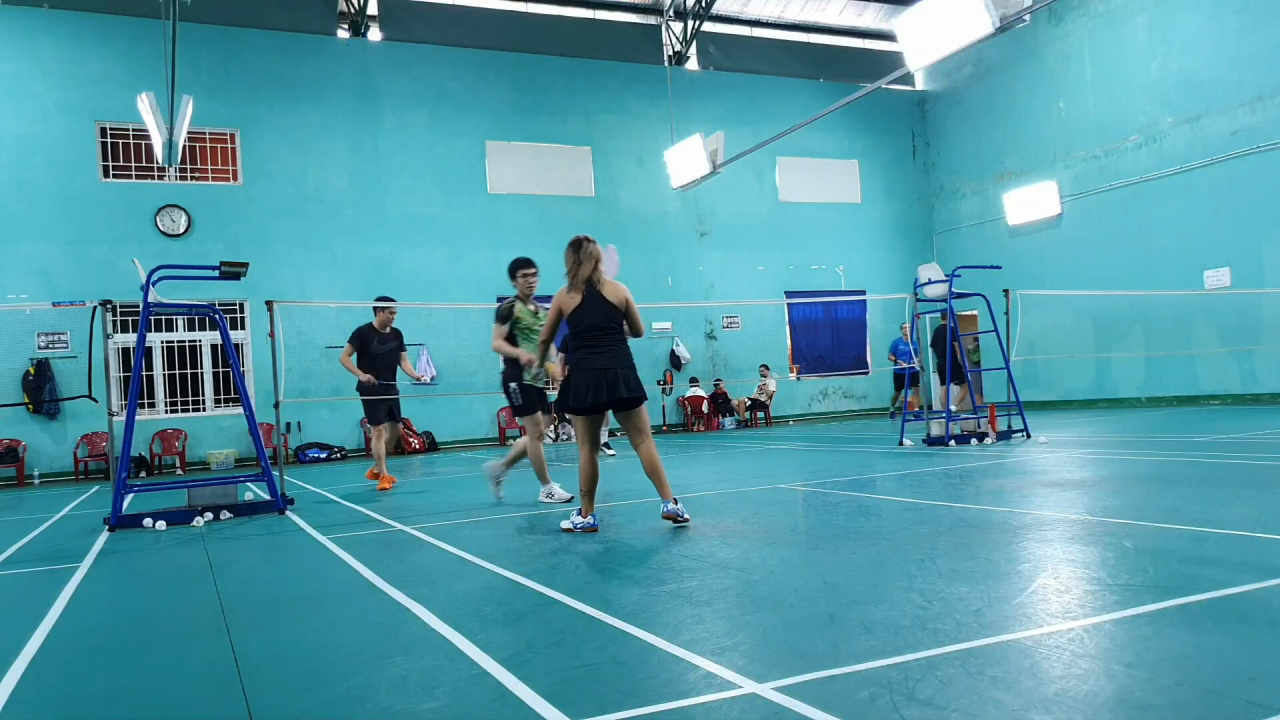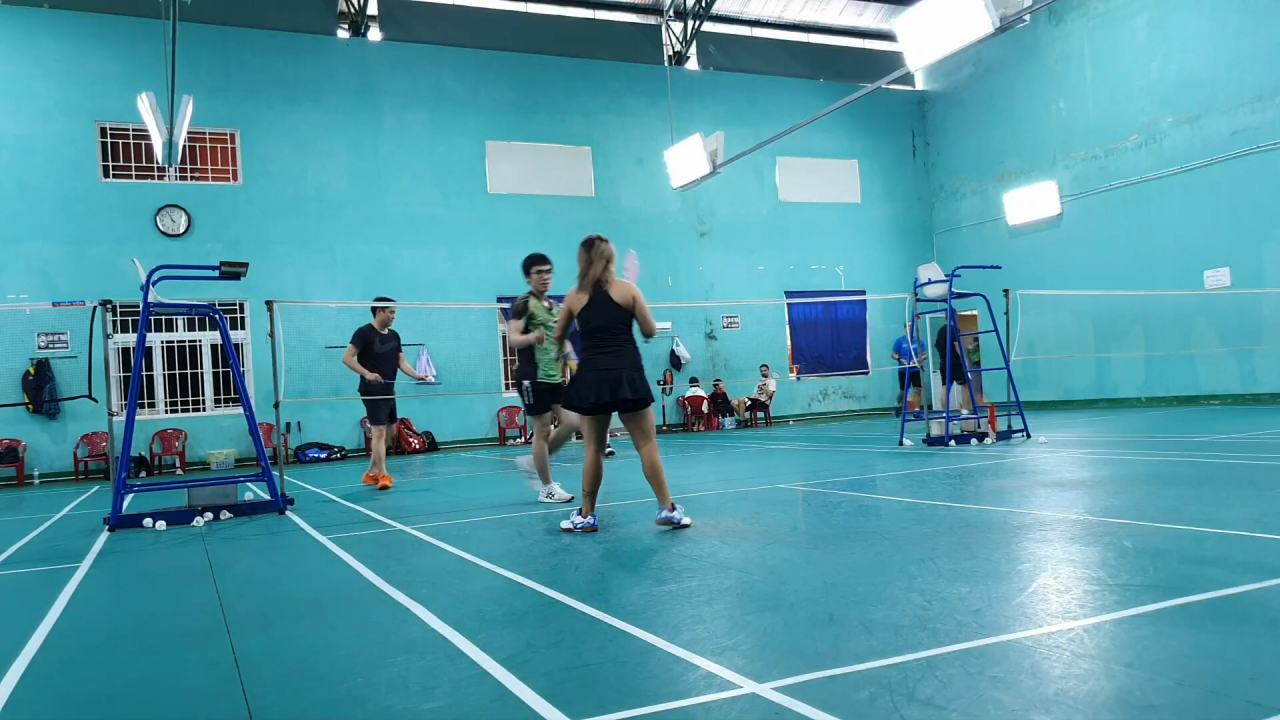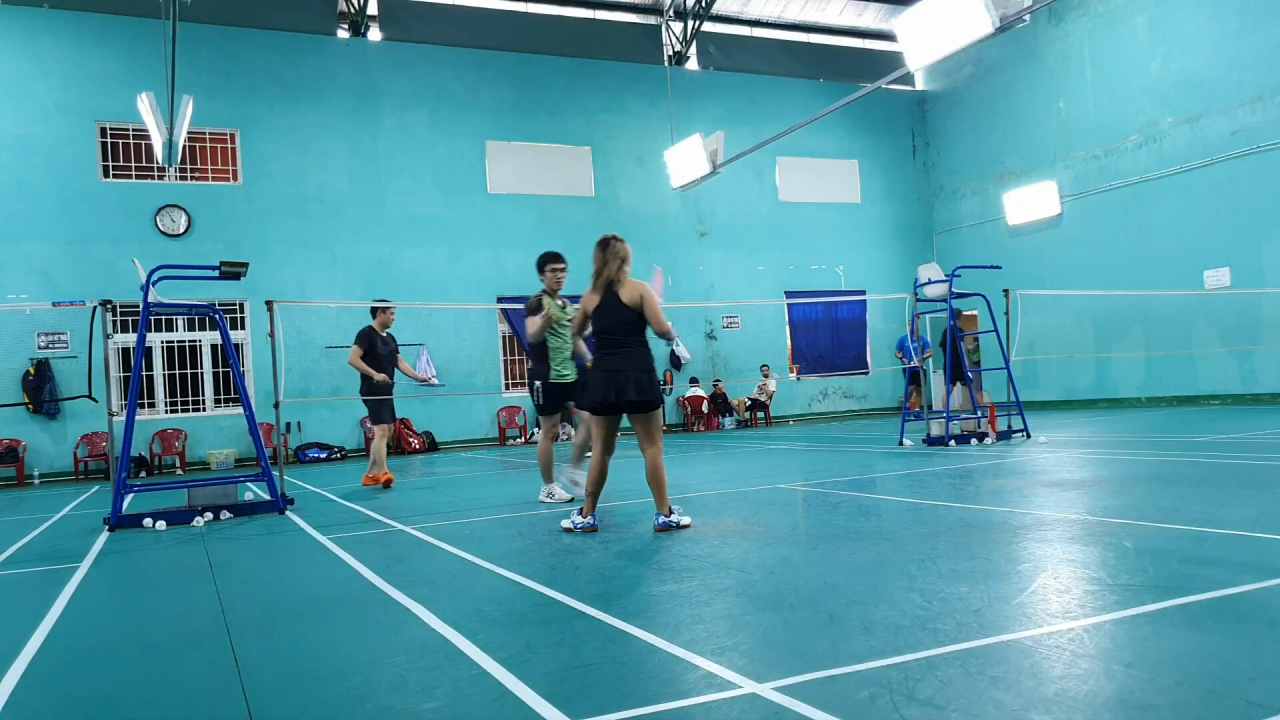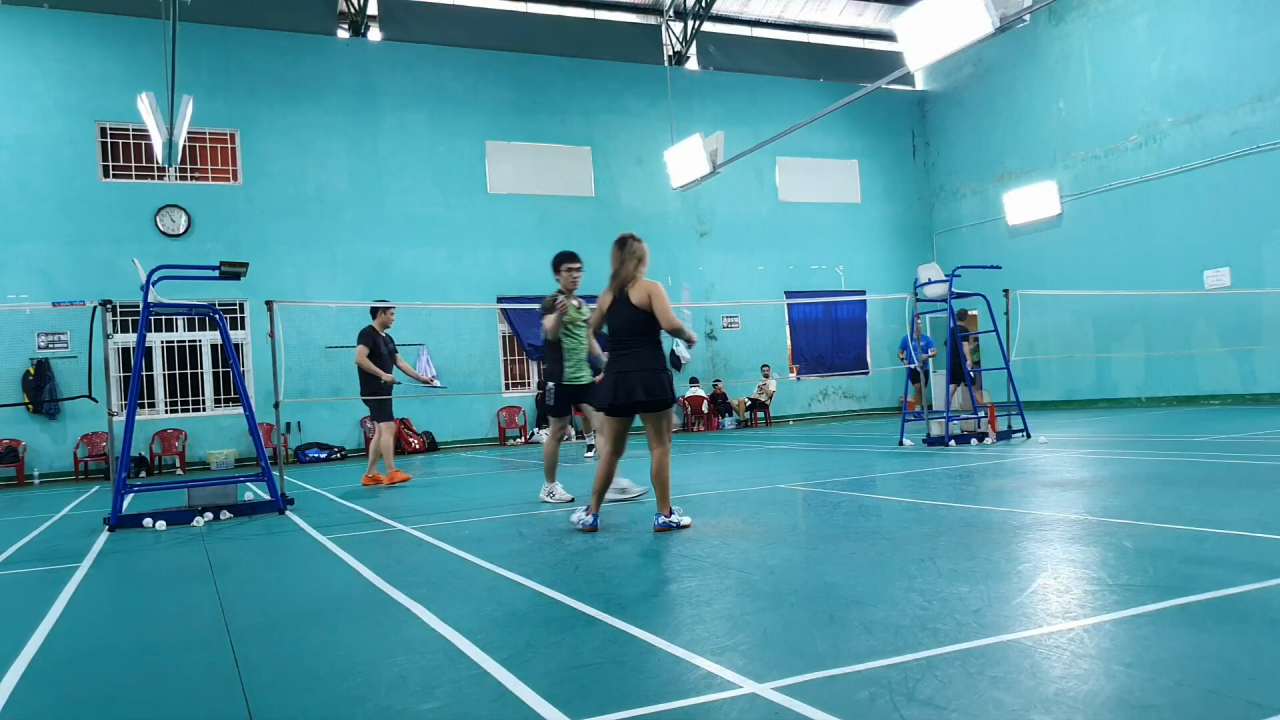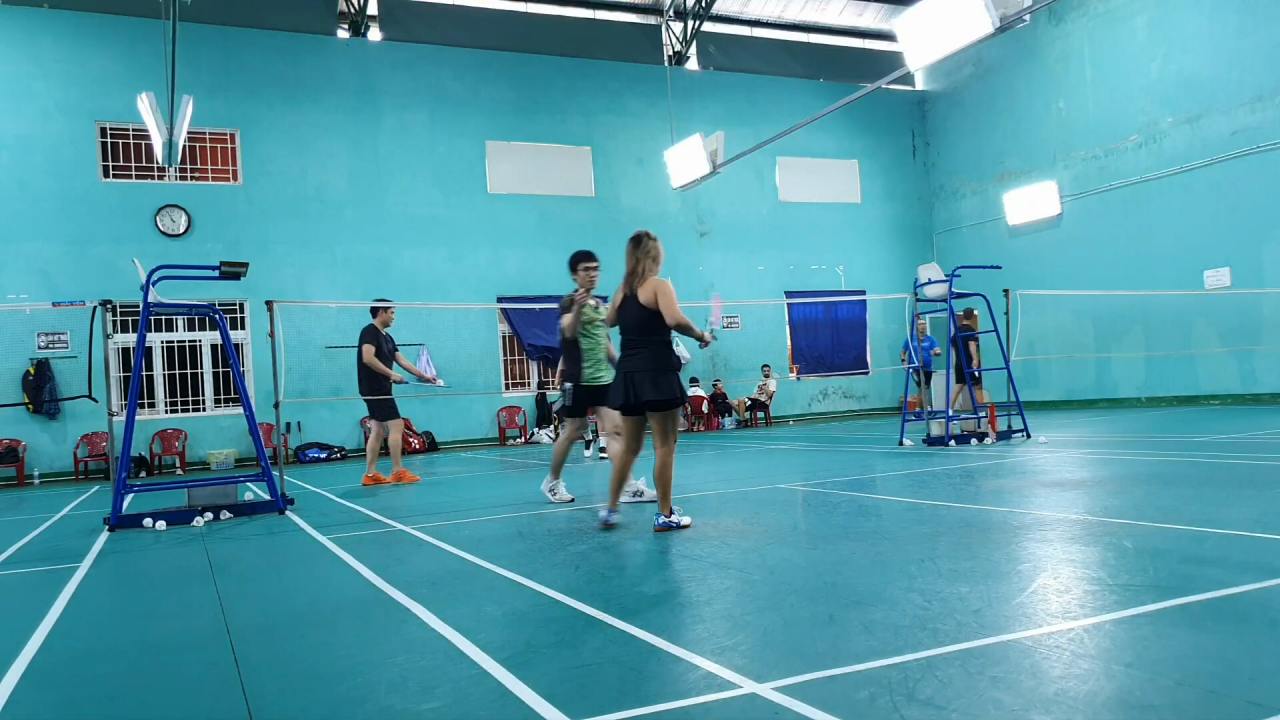
dt=0.1s
person 1, frame 1
left shoulder: (564, 296)
right shoulder: (618, 289)
left elbow: (545, 339)
right elbow: (638, 331)
left hip: (584, 377)
right hip: (621, 373)
left knee: (588, 449)
right knee: (643, 441)
left ankle: (586, 516)
right ankle: (669, 502)
person 1, frame 2
left shoulder: (576, 296)
right shoulder: (627, 289)
left elbow: (558, 337)
right elbow: (648, 330)
right wrist: (626, 325)
left hip: (592, 378)
right hip: (628, 374)
left knee: (594, 449)
right knee: (647, 445)
left ankle: (586, 515)
right ankle: (667, 509)
person 1, frame 3
left shoulder: (591, 296)
right shoulder: (639, 289)
left elbow: (577, 332)
right elbow: (662, 329)
right wrist: (671, 335)
left hip: (604, 378)
right hip: (638, 375)
left knee: (602, 449)
right knee: (652, 447)
left ankle: (587, 515)
right ankle: (665, 513)
person 1, frame 4
left shoulder: (608, 294)
right shoulder: (651, 287)
left elbow: (593, 326)
right elbow: (671, 324)
right wrist: (689, 337)
left hip: (616, 377)
right hip: (650, 375)
left knee: (611, 449)
right knee: (660, 446)
left ankle: (591, 512)
right ankle: (665, 514)
person 1, frame 5
left shoulder: (622, 291)
right shoulder: (660, 285)
left elbow: (610, 321)
right elbow: (674, 319)
right wrist: (701, 336)
left hip: (629, 375)
right hip: (657, 374)
left knee: (628, 446)
right knee: (664, 446)
left ankle: (611, 508)
right ankle: (665, 514)
person 2, frame 1
left shoulder: (542, 311)
right shoulder: (508, 308)
right elbow: (497, 343)
right wrist: (519, 353)
left hip: (536, 381)
right hip: (518, 380)
left knee: (533, 435)
right knee: (537, 431)
left ankle: (500, 468)
right ankle: (547, 488)
person 2, frame 2
left shoulder: (555, 307)
right shoulder: (523, 304)
right elbow: (514, 339)
right wrist: (531, 337)
left hip: (555, 377)
right hip: (532, 378)
left knee: (572, 423)
right knee: (543, 431)
left ankle: (531, 462)
right ankle: (547, 486)
person 2, frame 3
left shoulder: (568, 306)
right shoulder: (536, 302)
right elbow: (532, 336)
left wrist: (588, 357)
right wrist: (544, 321)
left hip: (570, 376)
right hip: (545, 378)
left knee: (592, 419)
right knee: (550, 431)
left ankle: (574, 468)
right ankle: (548, 486)
person 2, frame 4
left shoulder: (585, 305)
right shoulder: (553, 302)
right elbow: (550, 333)
left wrist: (605, 361)
right wrist: (559, 312)
left hip: (585, 378)
right hip: (560, 379)
left knee: (597, 426)
right knee: (558, 431)
left ankle: (613, 483)
right ankle: (549, 486)
person 2, frame 5
left shoulder: (601, 306)
right shoulder: (570, 303)
right elbow: (568, 332)
right wrist: (578, 310)
left hip: (603, 378)
right hip: (578, 379)
left knee: (616, 428)
right knee: (573, 432)
left ankle: (628, 487)
right ankle: (552, 482)
person 3, frame 1
left shoulder: (397, 334)
right shoulder: (363, 332)
left elbow: (403, 360)
right elbow: (344, 357)
left wrist: (415, 375)
right wrist: (360, 374)
left hip: (390, 390)
right hip: (371, 391)
left knee: (395, 431)
right knee: (378, 430)
left ankle: (375, 470)
right ankle: (383, 476)
person 3, frame 2
left shoulder: (394, 336)
right shoulder: (364, 332)
left elbow: (401, 361)
right elbow: (347, 358)
left wrist: (417, 376)
right wrist: (366, 374)
left hip: (388, 392)
right hip: (372, 392)
left knee: (387, 433)
right knee: (379, 432)
left ankle: (372, 473)
right ankle: (382, 475)
person 3, frame 3
left shoulder: (390, 338)
right shoulder: (366, 334)
left elbow: (400, 363)
right elbow: (353, 359)
left wrist: (419, 377)
right wrist: (374, 374)
left hip: (386, 392)
right hip: (373, 392)
left knee: (385, 432)
right knee: (382, 431)
left ankle: (371, 474)
right ankle: (384, 473)
person 3, frame 4
left shoulder: (387, 338)
right shoulder: (367, 333)
left elbow: (400, 363)
right elbow: (360, 359)
left wrist: (421, 378)
right wrist: (382, 375)
left hip: (380, 391)
right hip: (375, 391)
left knee: (381, 431)
right knee: (388, 428)
left ankle: (370, 475)
right ankle: (392, 473)
person 3, frame 5
left shoulder: (387, 337)
right shoulder: (369, 332)
left elbow: (401, 360)
right elbow: (367, 358)
left wrist: (424, 376)
right wrist: (390, 374)
left hip: (380, 390)
right hip: (375, 389)
left knee: (377, 431)
right knee: (396, 425)
left ankle: (370, 474)
right ankle: (398, 472)
